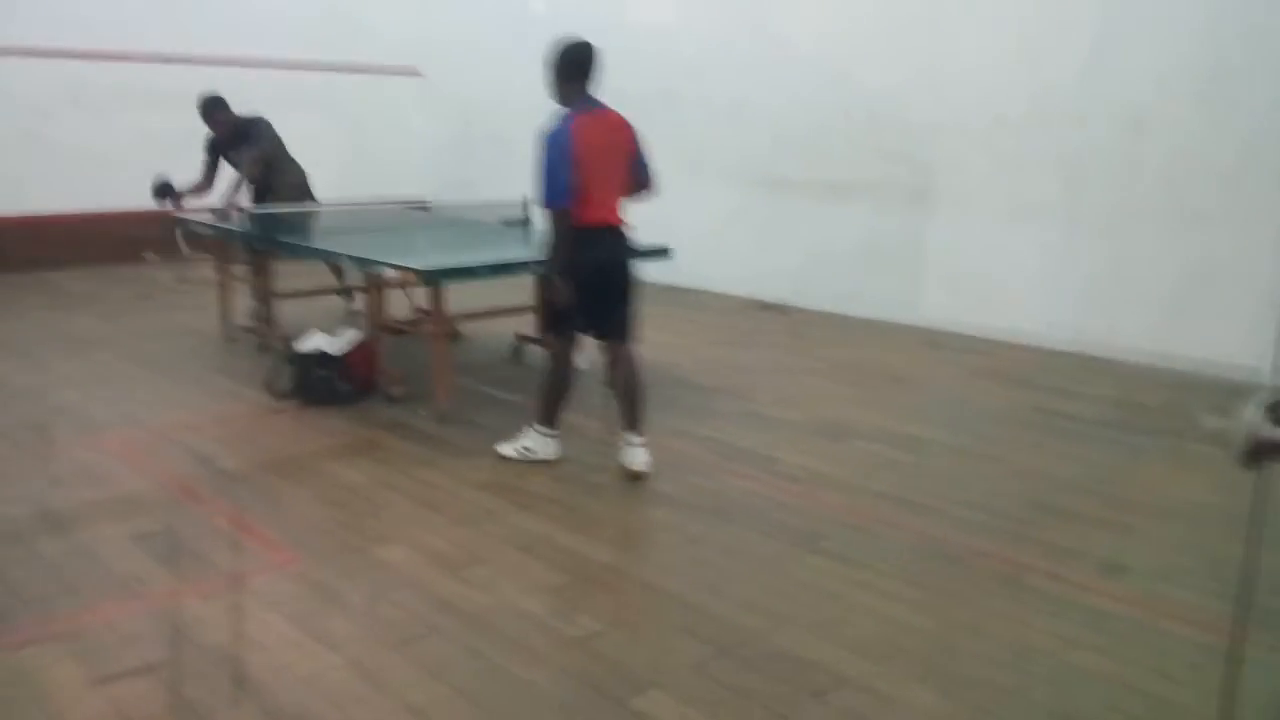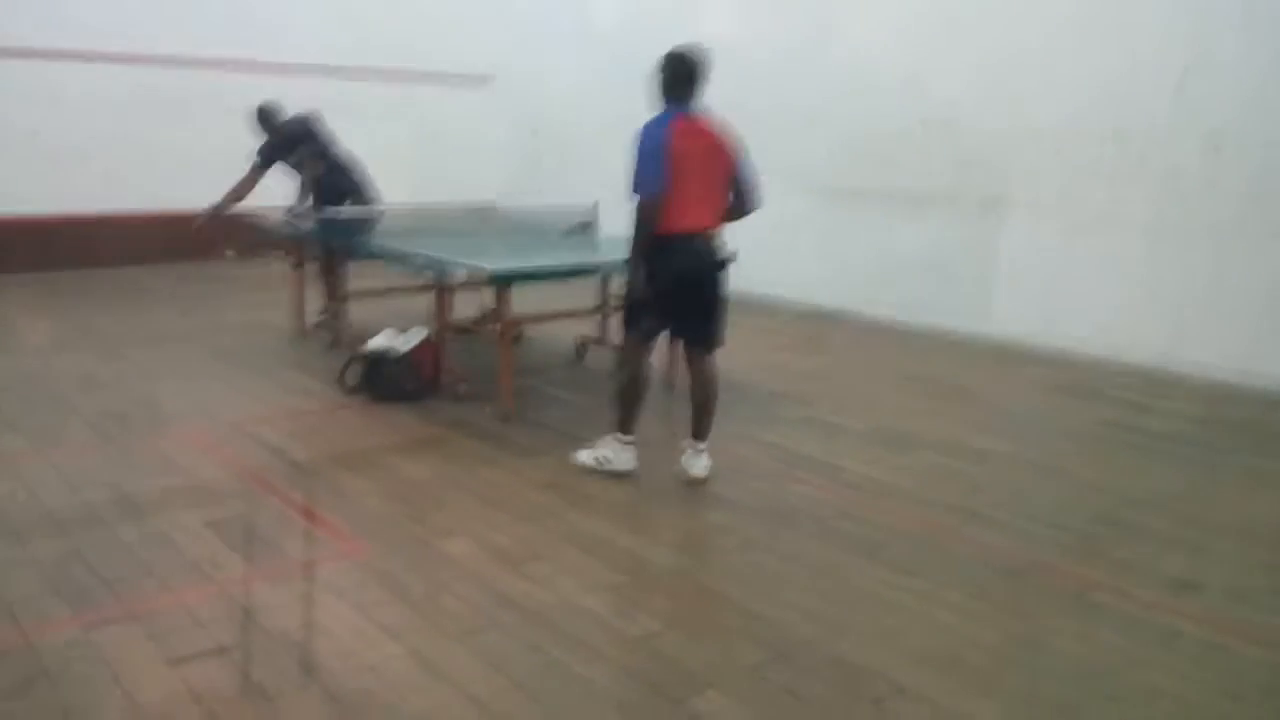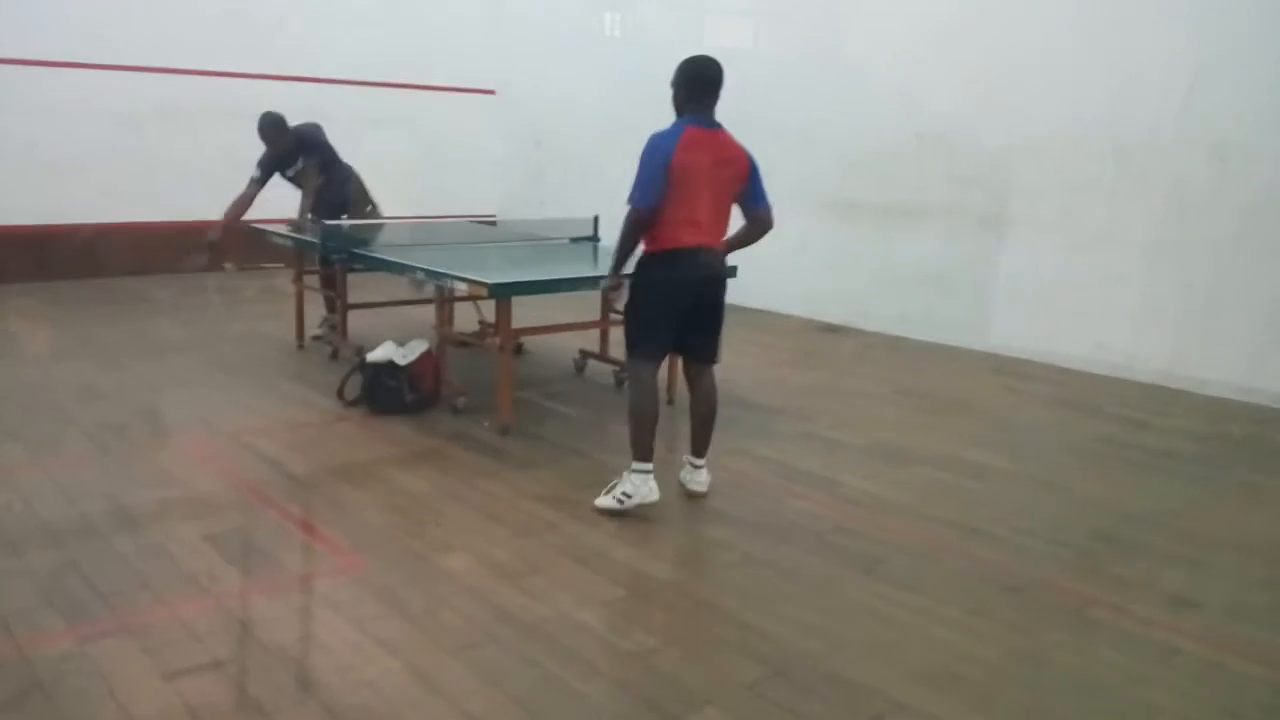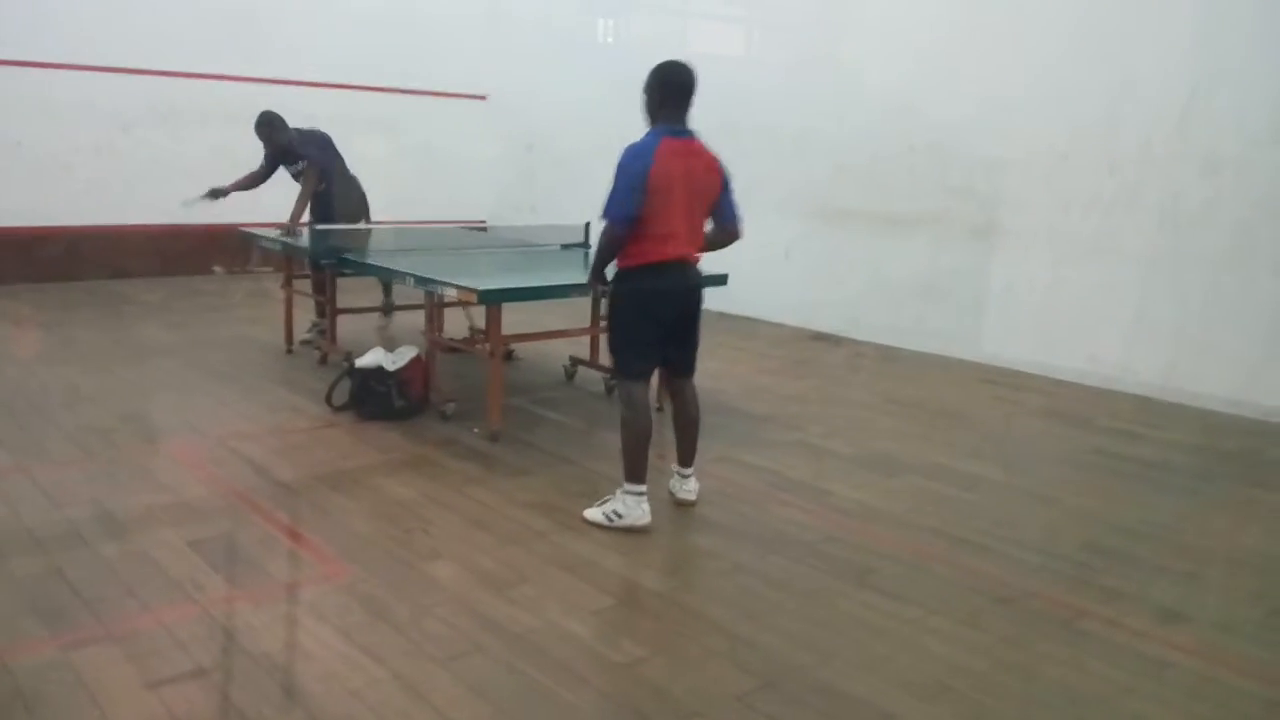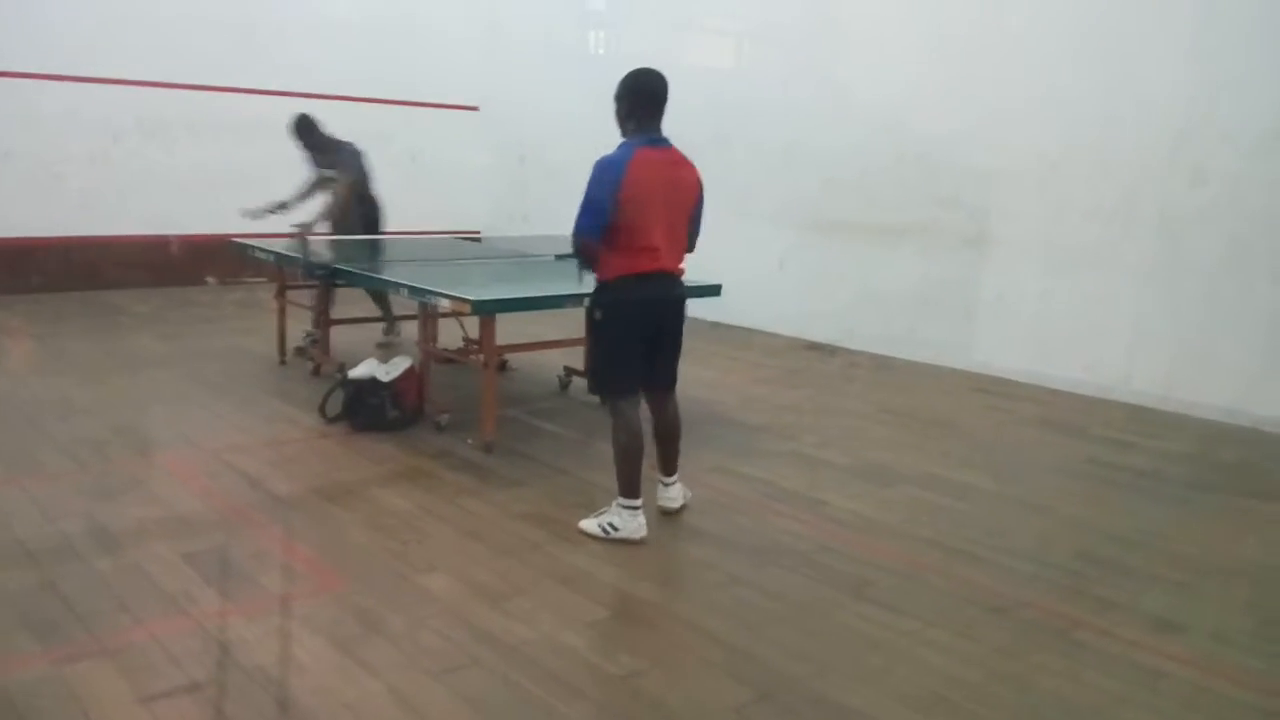
dt=0.3s
person 1, frame 1
left shoulder: (561, 134)
right shoulder: (622, 126)
left elbow: (562, 212)
right elbow: (642, 181)
left wrist: (556, 274)
left hip: (580, 247)
right hip: (614, 243)
left knee: (561, 344)
right knee: (617, 346)
left ankle: (544, 436)
right ankle: (635, 444)
person 1, frame 2
left shoulder: (657, 132)
right shoulder: (717, 141)
left elbow: (650, 203)
right elbow: (744, 203)
left wrist: (638, 264)
left hip: (666, 252)
right hip: (703, 253)
left knee: (635, 347)
right knee: (700, 355)
left ankle: (621, 445)
right ankle: (698, 452)
person 1, frame 3
left shoulder: (664, 144)
right shoulder: (738, 154)
left elbow: (641, 214)
right elbow: (762, 221)
left wrist: (617, 269)
left hip: (664, 268)
right hip: (709, 270)
left knee: (643, 368)
right knee: (701, 370)
left ankle: (641, 477)
right ankle: (697, 469)
person 1, frame 4
left shoulder: (640, 155)
right shoulder: (710, 162)
left elbow: (617, 229)
right elbow: (729, 232)
left wrist: (596, 271)
left hip: (642, 283)
right hip: (685, 281)
left knee: (633, 387)
right knee: (681, 381)
left ankle: (634, 499)
right ankle: (685, 477)
person 1, frame 5
left shoulder: (612, 168)
right shoulder: (688, 170)
left elbow: (584, 247)
right elbow: (687, 241)
left wrist: (599, 257)
left hip: (623, 296)
right hip: (668, 291)
left knee: (624, 402)
right knee: (663, 394)
left ankle: (629, 512)
right ankle: (670, 485)
person 2, frame 1
left shoulder: (257, 127)
right shoulder: (216, 143)
left elbow: (251, 169)
right elbow: (207, 182)
right wrist: (185, 193)
left hip: (294, 189)
right hip: (264, 195)
right knee: (256, 250)
left ankle: (344, 287)
right ankle: (263, 307)
person 2, frame 2
left shoulder: (307, 127)
right shoulder: (272, 147)
left elbow: (312, 166)
right elbow: (249, 182)
left wrist: (301, 203)
right wrist: (219, 208)
left hip: (346, 182)
right hip: (325, 193)
left knee: (374, 223)
right knee: (327, 248)
right ankle: (333, 304)
person 2, frame 3
left shoulder: (311, 134)
right shoulder: (271, 159)
left elbow: (310, 177)
right elbow: (247, 196)
left wrist: (303, 215)
right wrist: (218, 230)
left hip: (349, 191)
right hip: (323, 204)
right knee: (326, 259)
right ankle: (332, 317)
person 2, frame 4
left shoulder: (317, 141)
right shoulder: (277, 151)
left elbow: (309, 183)
right elbow: (259, 176)
left wrist: (294, 220)
right wrist: (227, 189)
left hip: (349, 203)
right hip: (322, 208)
right knee: (317, 264)
left ankle: (388, 300)
right ankle: (321, 322)
person 2, frame 5
left shoulder: (347, 154)
right shoulder: (317, 154)
left elbow: (341, 192)
left wrist: (313, 223)
right wrist: (290, 202)
left hip: (363, 221)
right hip: (341, 222)
right knee: (326, 275)
left ankle: (391, 324)
right ankle: (315, 332)
